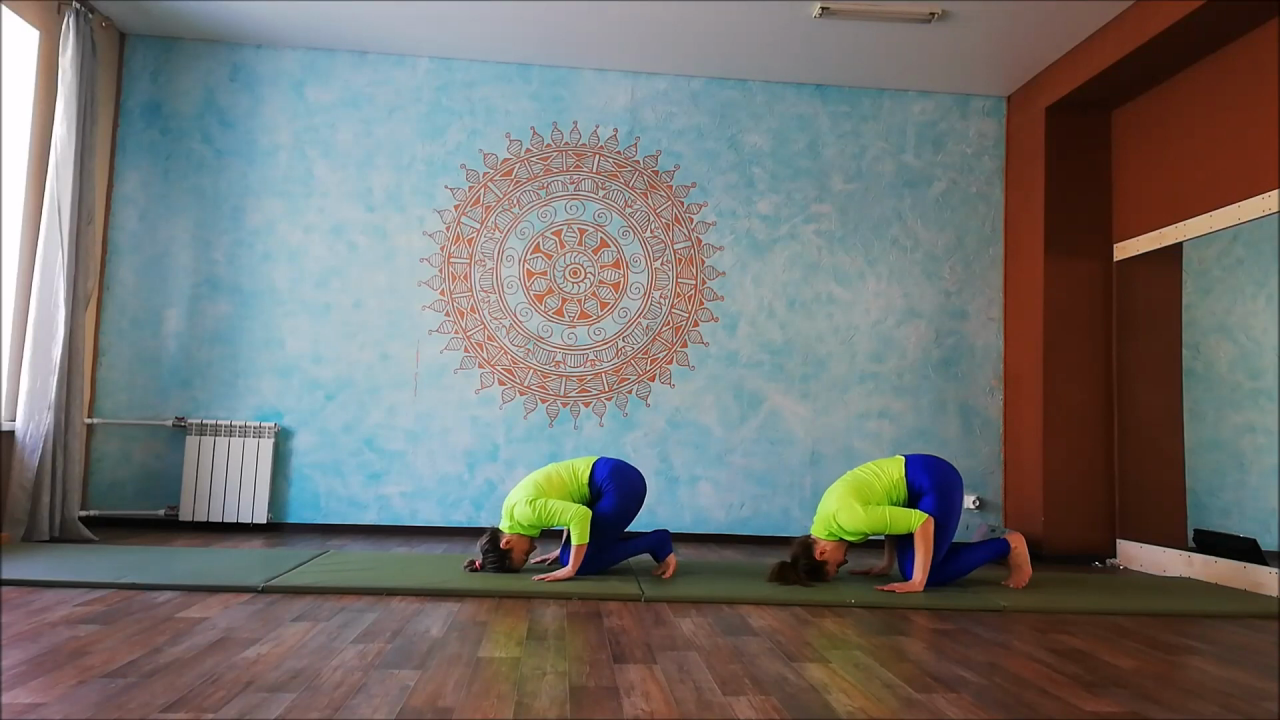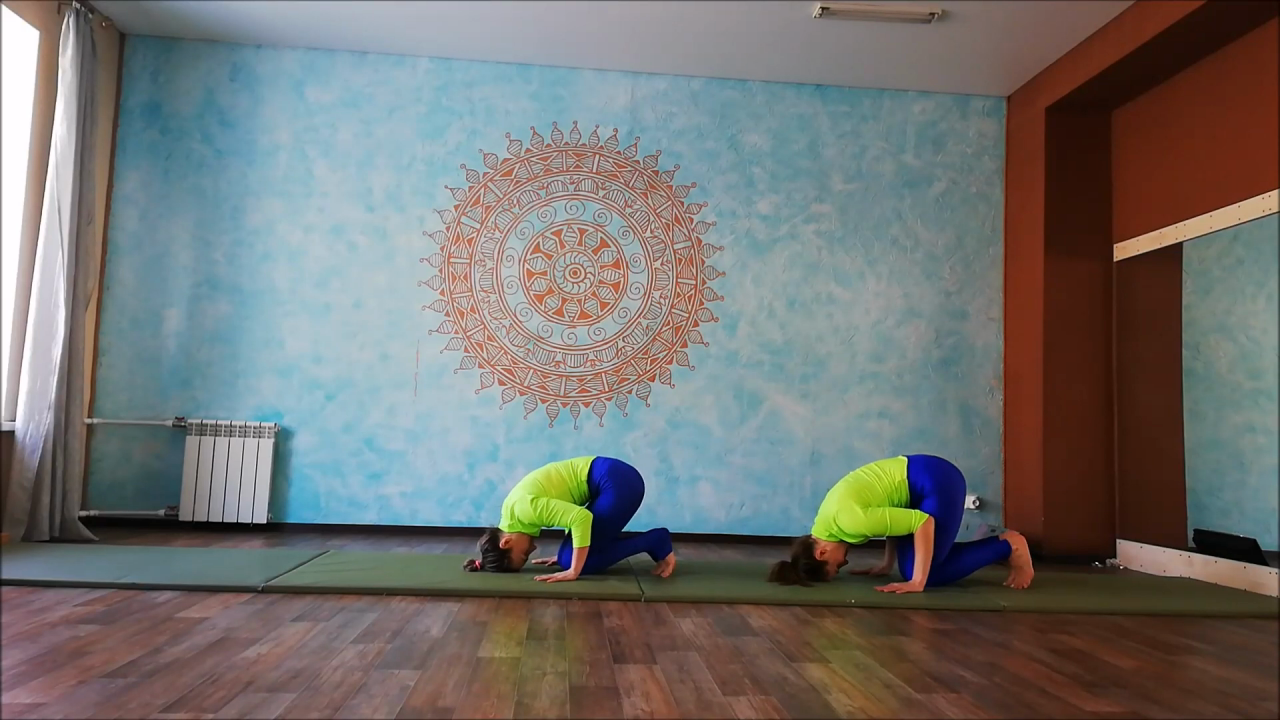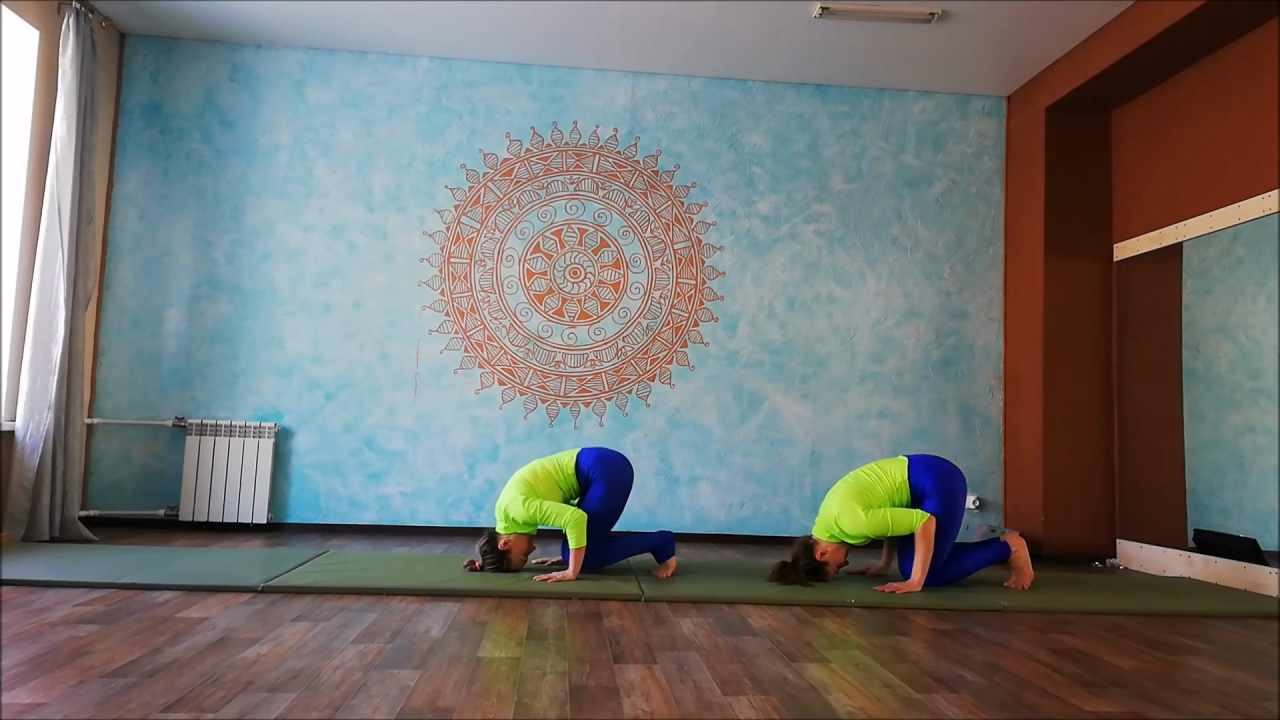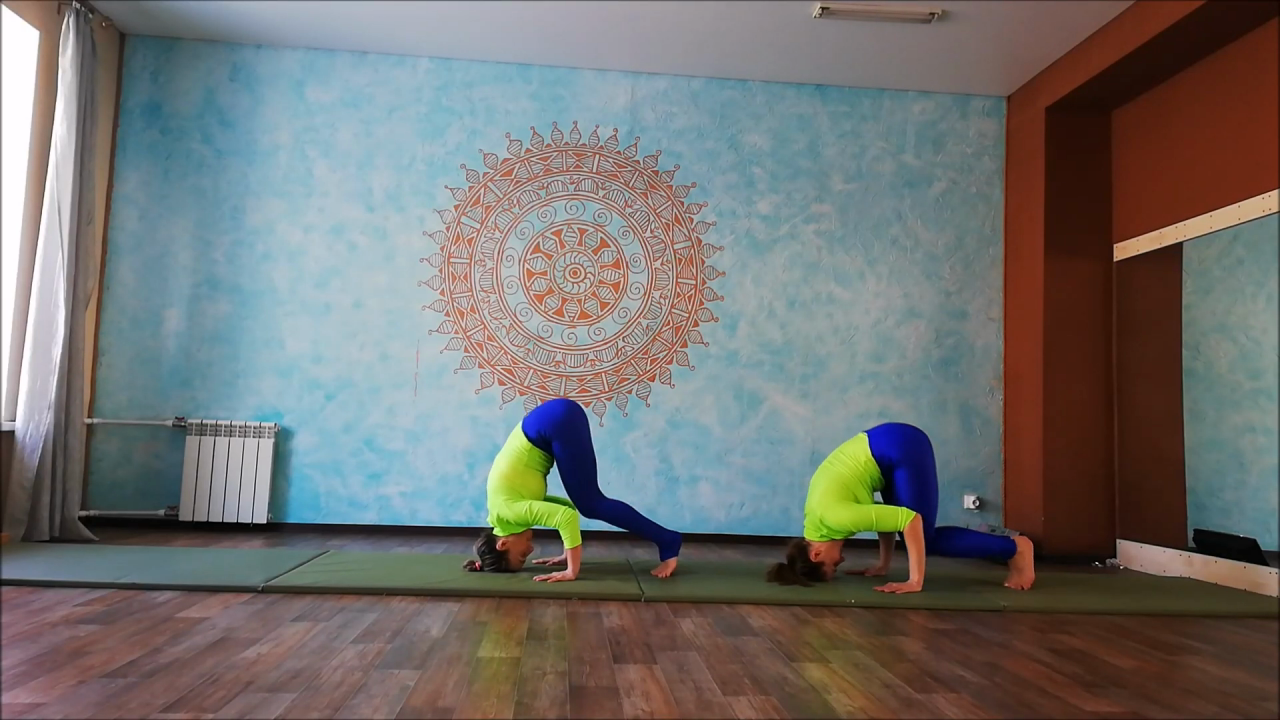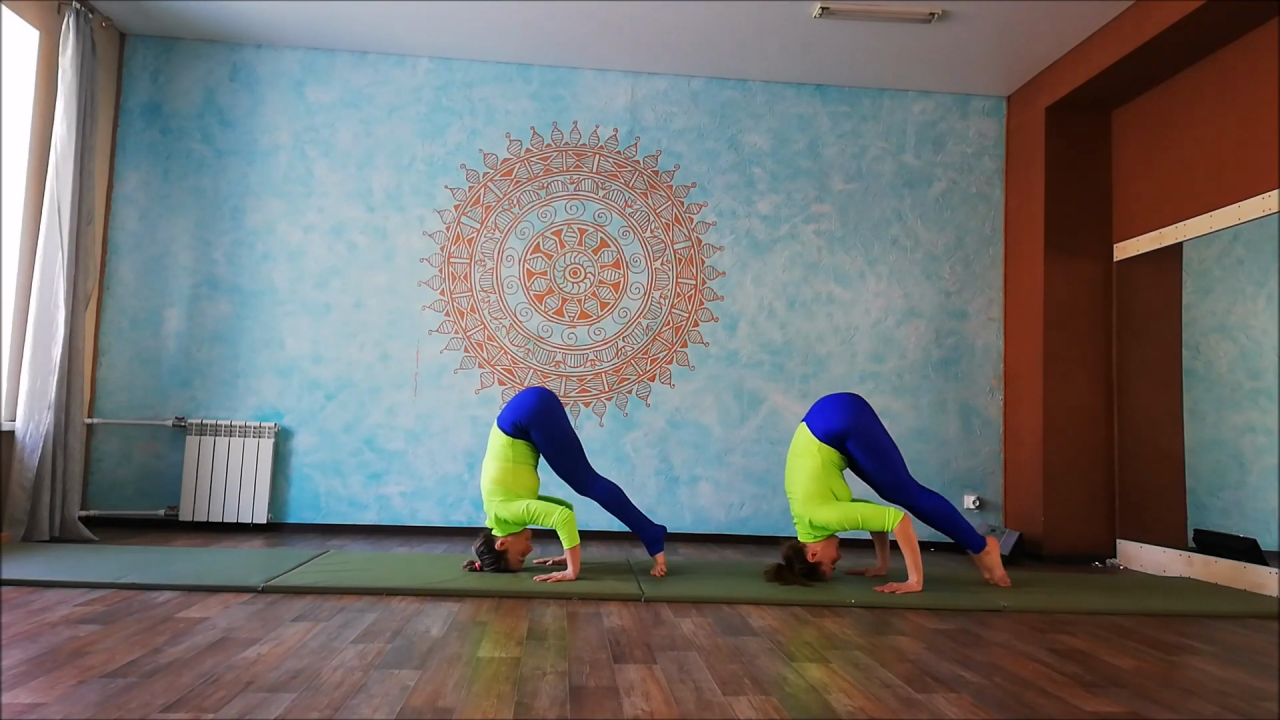
dt=0.5s
person 1, frame 1
left shoulder: (847, 517)
right shoulder: (826, 520)
left elbow: (923, 522)
left wrist: (918, 582)
right wrist: (887, 564)
left hip: (935, 482)
right hip: (917, 480)
left knee: (928, 575)
right knee: (911, 569)
left ankle: (1008, 546)
right ankle: (1001, 547)
person 1, frame 2
left shoulder: (847, 520)
right shoulder: (829, 519)
left elbow: (923, 522)
left wrist: (918, 582)
right wrist: (887, 564)
left hip: (938, 483)
right hip: (920, 480)
left knee: (928, 574)
right knee: (910, 568)
left ankle: (1008, 546)
right ankle: (1003, 544)
person 1, frame 3
left shoulder: (849, 521)
right shoulder: (831, 519)
left elbow: (925, 521)
left wrist: (916, 582)
right wrist: (884, 565)
left hip: (938, 483)
right hip: (921, 479)
left knee: (928, 575)
right knee: (911, 569)
left ankle: (1008, 548)
right ankle: (1004, 545)
person 1, frame 4
left shoulder: (830, 517)
right shoulder: (820, 520)
left elbow: (910, 519)
right elbow: (885, 517)
left wrist: (915, 581)
right wrist: (883, 564)
left hip: (901, 449)
right hip: (890, 448)
left knee: (925, 541)
right knee: (922, 537)
left ankle: (1016, 549)
person 1, frame 5
left shoulder: (818, 518)
left elbow: (897, 519)
left wrist: (916, 580)
right wrist: (882, 564)
right hip: (833, 424)
right knee: (896, 495)
left ankle: (981, 548)
person 2, frame 1
left shoulder: (522, 510)
right shoulder: (518, 507)
left elbow: (579, 515)
left wrist: (571, 568)
right wrist: (563, 550)
left hip: (619, 485)
right hip: (615, 479)
left knee: (582, 562)
right knee: (572, 555)
left ankle: (657, 544)
right ankle: (654, 542)
person 2, frame 2
left shoulder: (521, 509)
right shoulder: (519, 508)
left elbow: (581, 517)
left wrist: (573, 571)
right wrist: (565, 556)
left hip: (618, 484)
right hip: (614, 480)
left knee: (573, 560)
right knee: (569, 556)
left ankle: (656, 542)
right ankle: (654, 541)
person 2, frame 3
left shoulder: (515, 508)
right shoulder: (512, 507)
left elbow: (575, 517)
right elbow: (571, 515)
left wrist: (572, 571)
right wrist: (568, 556)
left hip: (606, 473)
right hip: (605, 468)
left knee: (584, 559)
right knee: (576, 553)
left ankle: (660, 543)
person 2, frame 4
left shoulder: (507, 511)
right shoulder: (507, 511)
left elbow: (566, 517)
left wrist: (572, 571)
right wrist: (568, 555)
left hip: (558, 421)
right hip: (556, 419)
left knee: (590, 505)
left ankle: (667, 542)
person 2, frame 5
left shoulder: (504, 510)
right shoulder: (504, 509)
left elbow: (564, 517)
left wrist: (573, 571)
right wrist: (569, 556)
left knee: (586, 482)
right knee: (585, 484)
left ankle: (652, 537)
